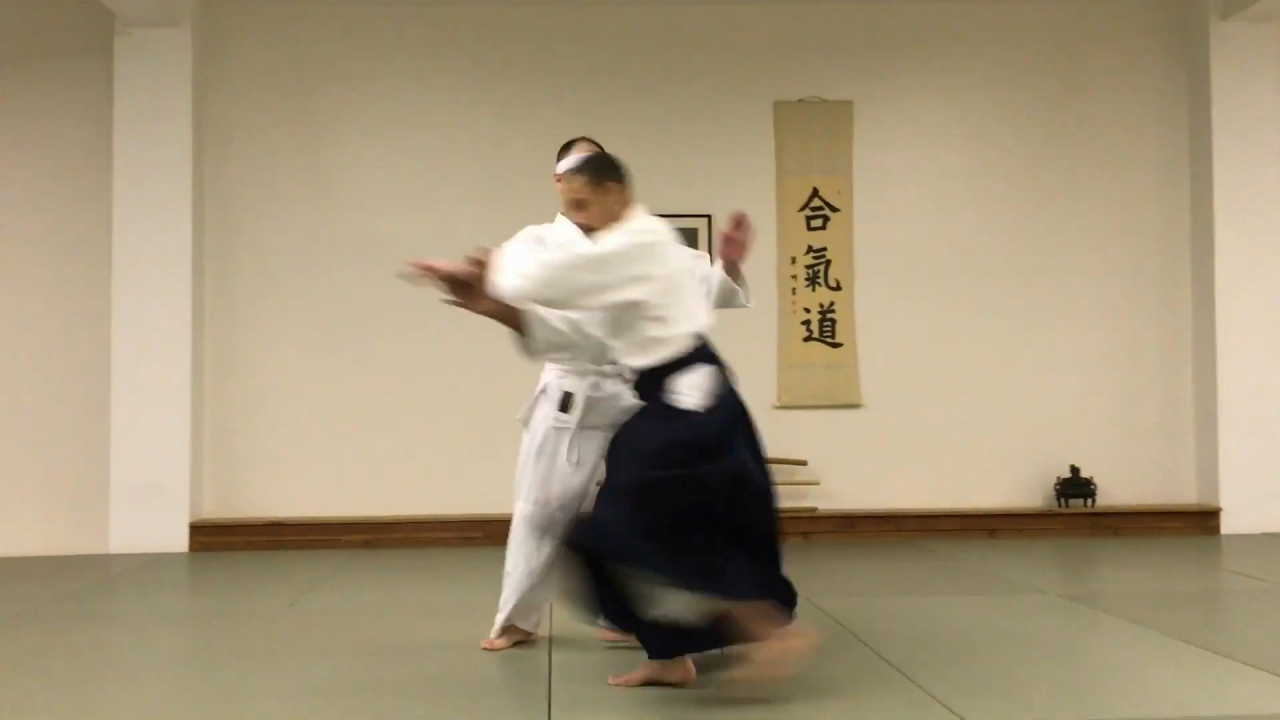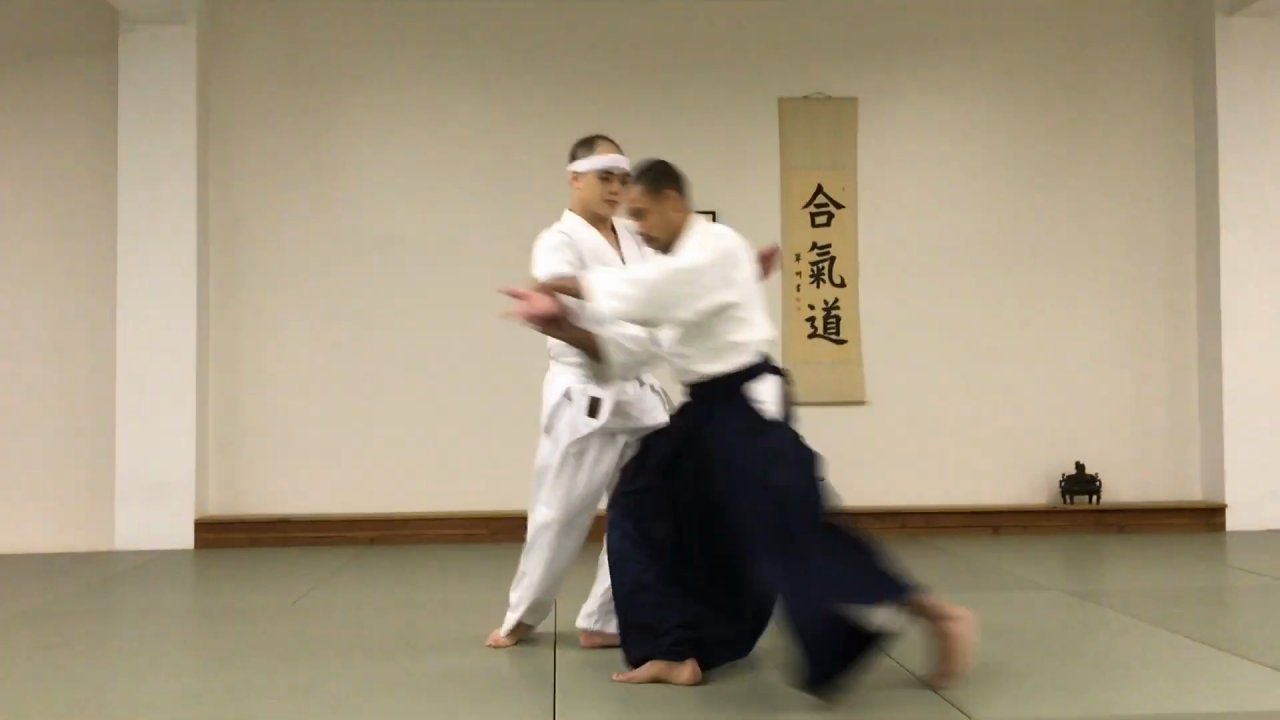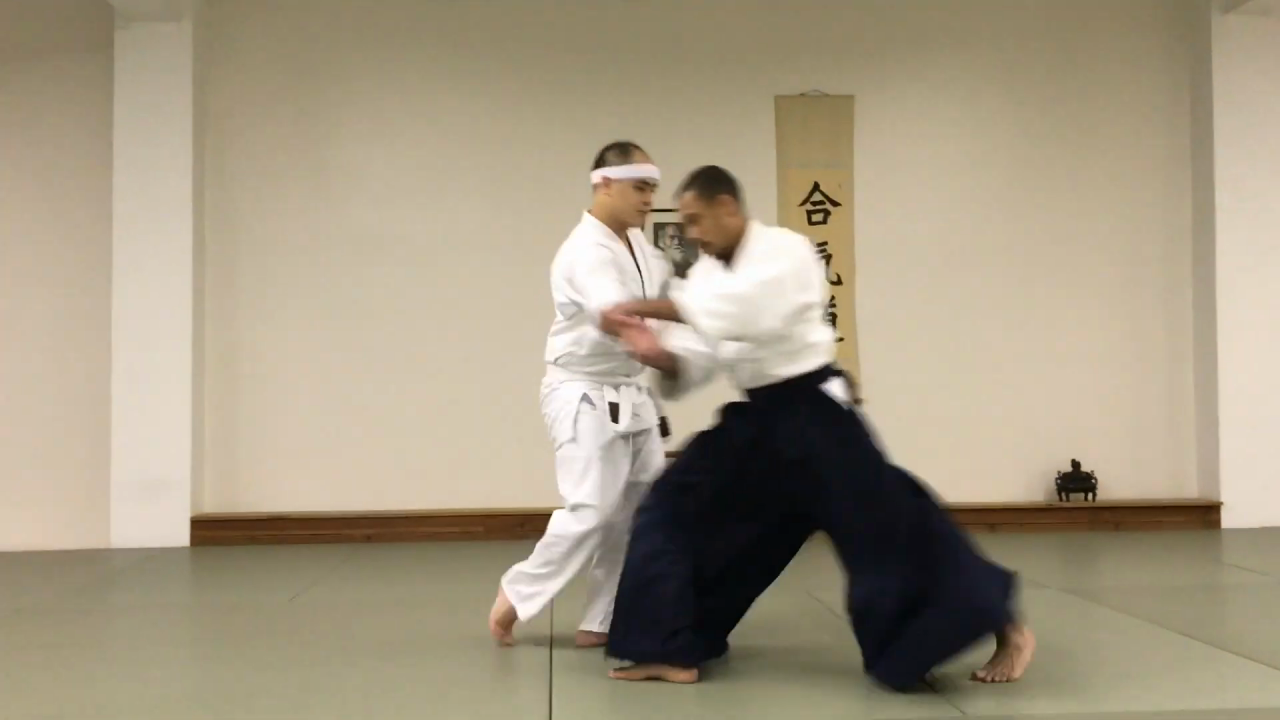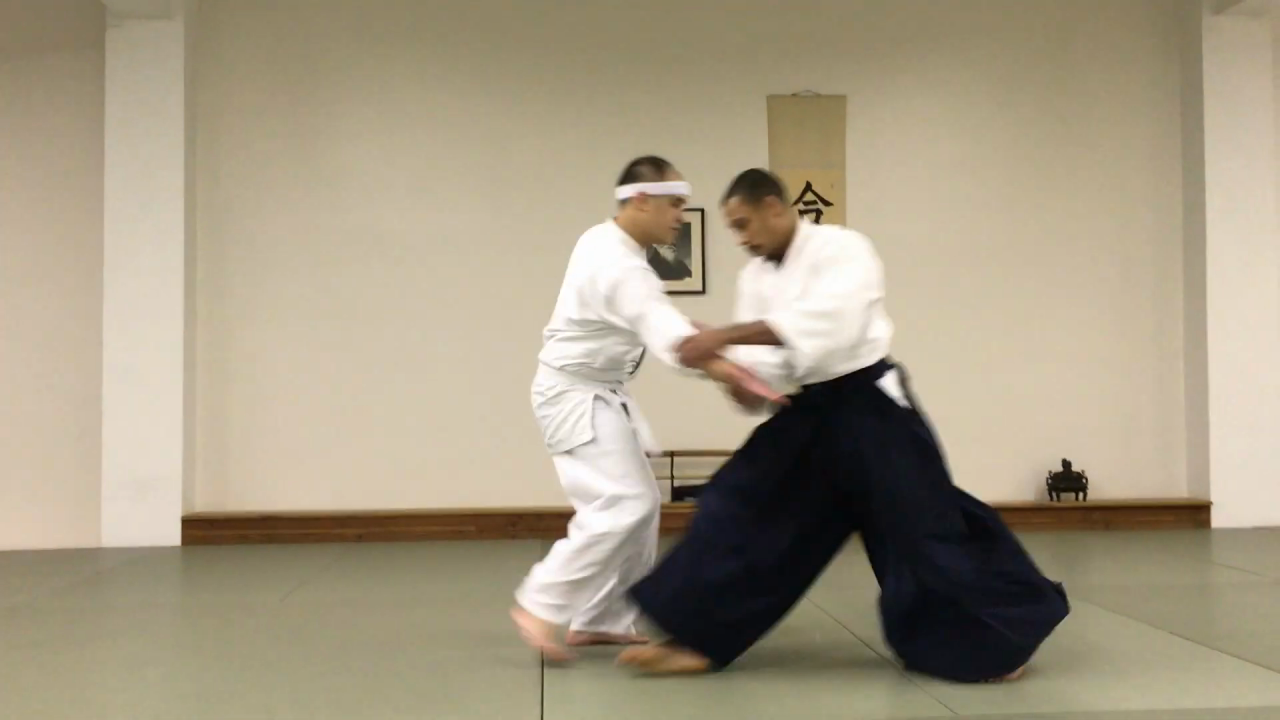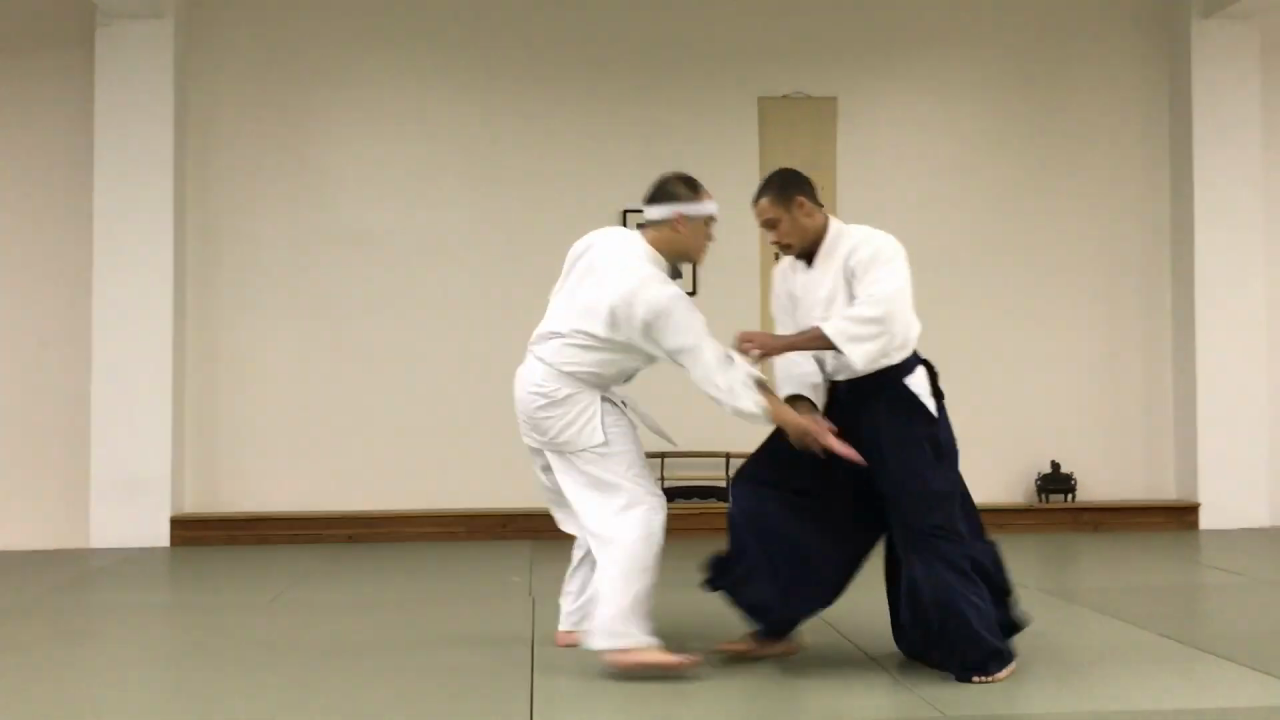
dt=0.1s
person 1, frame 1
left shoulder: (639, 244)
right shoulder: (622, 249)
left elbow: (548, 276)
left wrist: (479, 268)
left hip: (691, 397)
right hip: (679, 397)
left knee: (632, 517)
right knee: (660, 522)
left ankle: (758, 624)
right ankle: (672, 653)
person 1, frame 2
left shoulder: (718, 249)
right shoulder: (654, 262)
left elbow: (642, 294)
left wrist: (562, 288)
right wrist: (552, 316)
left hip: (747, 405)
right hip: (706, 409)
left knee: (785, 525)
right knee: (642, 511)
left ankle: (935, 614)
right ankle: (678, 651)
person 1, frame 3
left shoulder: (787, 253)
right shoulder: (706, 272)
left elbow: (740, 309)
right elbow: (696, 350)
left wrist: (643, 307)
right wrist: (659, 354)
left hip: (816, 410)
right hip: (761, 415)
left knee: (883, 519)
right knee: (678, 510)
left ankle: (1005, 628)
right ankle: (671, 653)
person 1, frame 4
left shoulder: (842, 250)
right shoulder: (754, 277)
left elbow: (829, 319)
right elbow: (766, 353)
left wrist: (727, 335)
left hip: (872, 404)
right hip: (813, 407)
left knee: (924, 522)
right knee: (740, 503)
left ankle: (1000, 639)
right ankle: (699, 641)
person 1, frame 5
left shoulder: (873, 248)
right shoulder: (787, 274)
left elbow: (878, 319)
right elbow: (803, 358)
left wrist: (789, 341)
right wrist: (802, 412)
left hip: (898, 400)
right hip: (842, 402)
left knee: (930, 522)
right knee: (766, 489)
left ankle: (983, 649)
right ankle: (777, 628)
person 2, frame 1
right shoulder: (537, 243)
left elbow: (711, 291)
right elbow: (537, 318)
left wrist: (731, 262)
right wrist: (499, 310)
left hip: (633, 394)
right hip: (568, 396)
right knee: (540, 512)
right ankle: (518, 620)
person 2, frame 2
left shoulder: (637, 237)
right shoulder: (557, 244)
right wrist: (585, 340)
left hip: (639, 396)
right hip: (582, 396)
right knee: (559, 514)
left ankle: (601, 622)
right ankle: (523, 617)
person 2, frame 3
left shoulder: (635, 244)
right shoulder: (589, 253)
left elbow: (663, 299)
right elbow: (613, 312)
left hip: (629, 397)
right hip: (587, 399)
left knee: (640, 513)
right knee: (592, 512)
left ankle: (606, 622)
right ankle: (519, 595)
person 2, frame 4
left shoulder: (604, 243)
right shoulder: (625, 270)
right elbow: (665, 330)
right wrist: (728, 370)
left hip: (604, 398)
right hip: (575, 400)
left knee: (641, 506)
right knee: (623, 506)
left ankle: (599, 618)
right ankle: (543, 606)
person 2, frame 5
left shoulder: (602, 241)
right shoulder: (652, 294)
left elbow: (569, 301)
right elbow: (715, 368)
right wrist: (792, 420)
left hip: (545, 384)
right hip: (563, 398)
left knee: (593, 515)
right knee: (633, 511)
left ankle: (580, 620)
right ankle: (623, 637)
